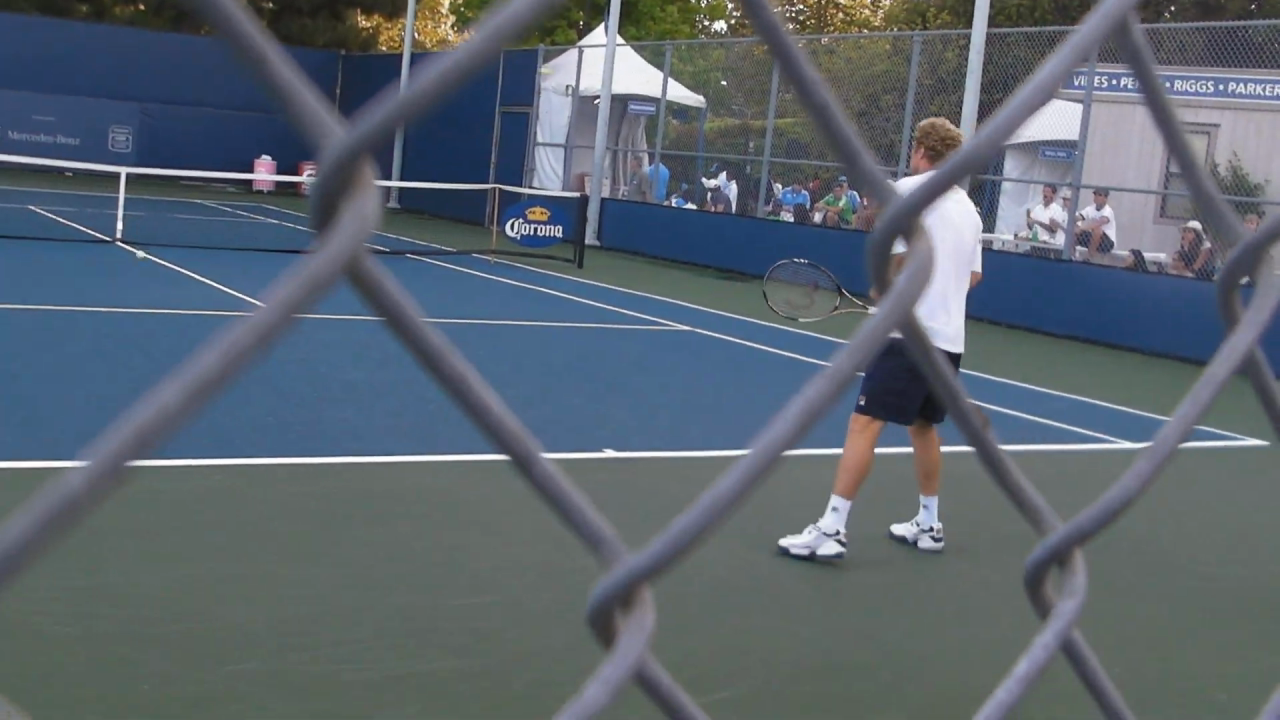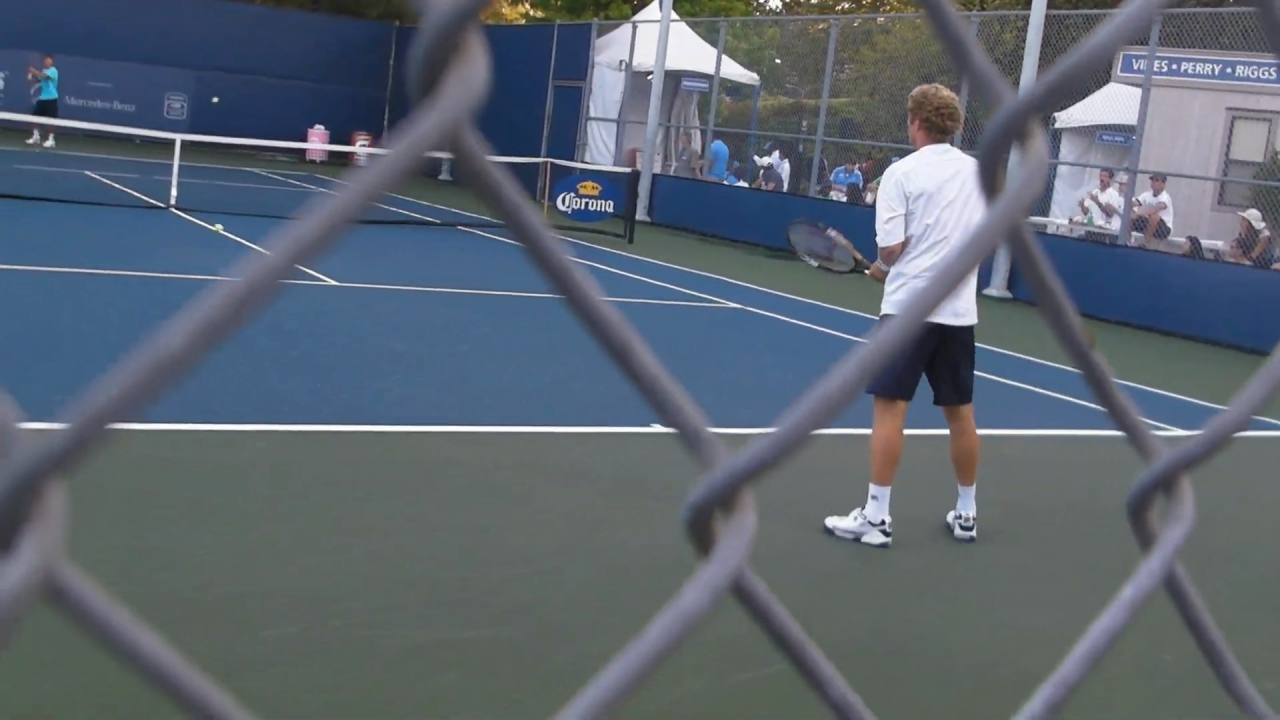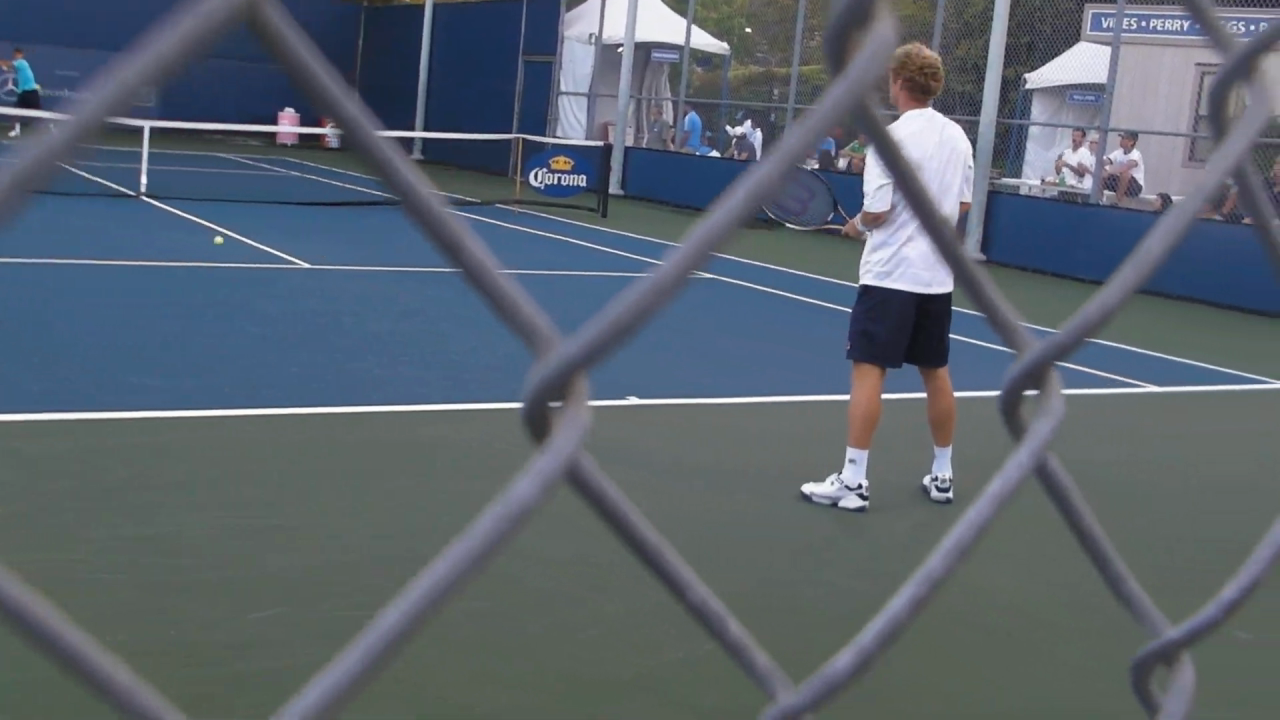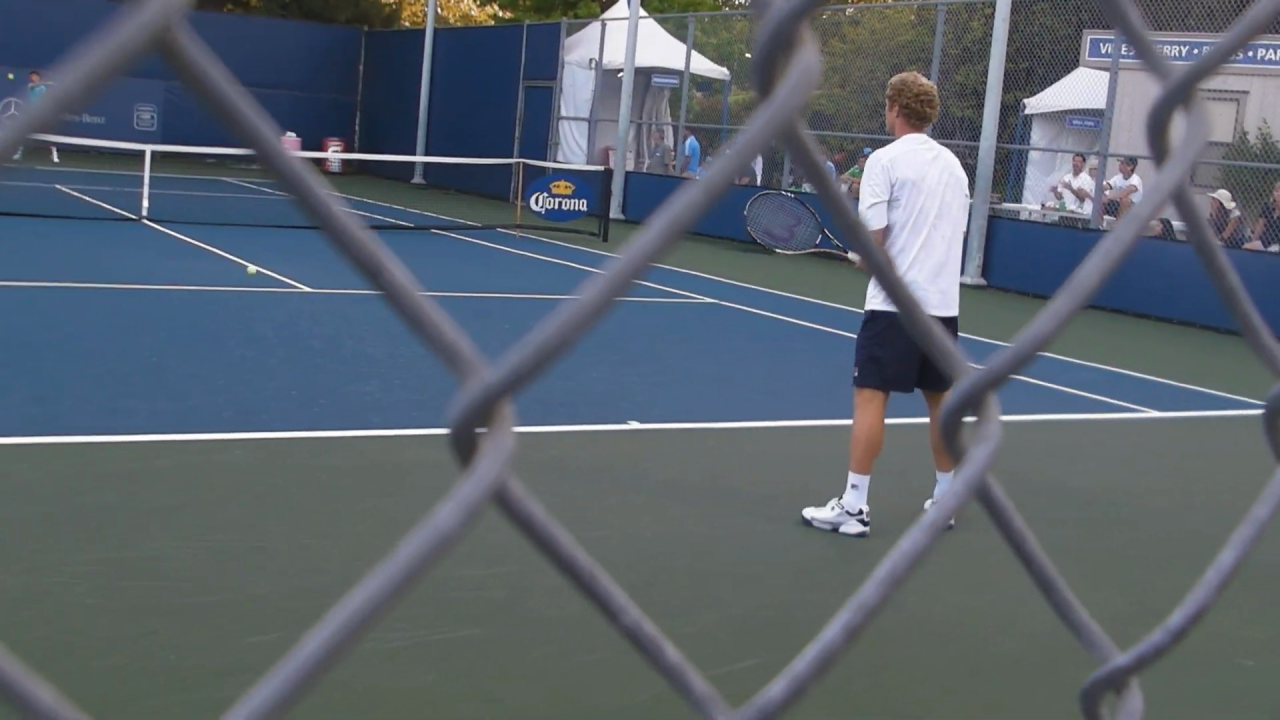
dt=0.5s
person 1, frame 1
left shoulder: (907, 189)
right shoulder: (968, 206)
left elbow: (896, 256)
right elbow: (973, 275)
right hip: (949, 335)
left knee: (865, 424)
right knee: (924, 427)
left ankle: (831, 530)
right ankle: (928, 525)
person 1, frame 2
left shoulder: (902, 172)
right shoulder: (979, 174)
left elbow: (890, 248)
left wrist: (882, 269)
left hip: (910, 307)
right hip: (959, 311)
left knee: (890, 407)
right knee: (960, 412)
left ankle: (876, 517)
right ankle: (965, 514)
person 1, frame 3
left shoulder: (892, 137)
right shoulder: (958, 137)
left elbow: (876, 213)
right elbow: (961, 203)
left wrist: (859, 225)
left hip: (891, 275)
right hip: (937, 276)
left knee: (867, 371)
right knee: (936, 373)
left ankle: (853, 481)
right ankle: (942, 475)
person 1, frame 4
left shoulder: (885, 159)
right shoulder: (953, 164)
left elbow: (874, 233)
left wrist: (867, 260)
left hip: (896, 301)
right hip: (944, 300)
left knee: (870, 397)
right knee: (939, 398)
left ankle: (854, 506)
right ankle: (944, 499)
